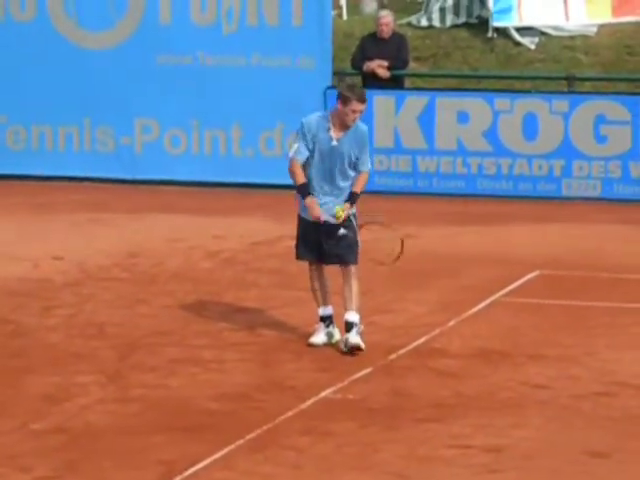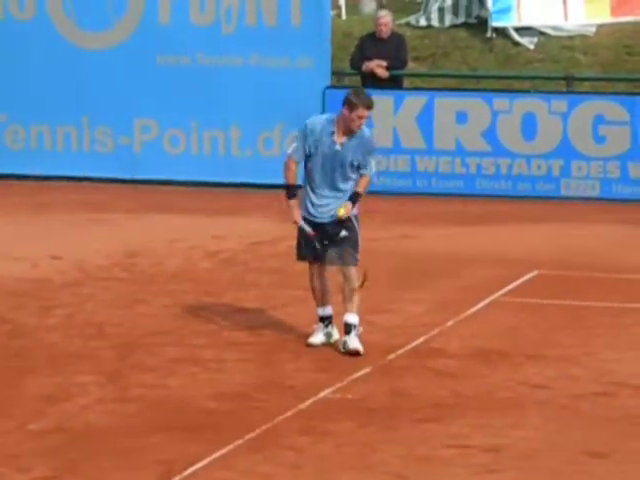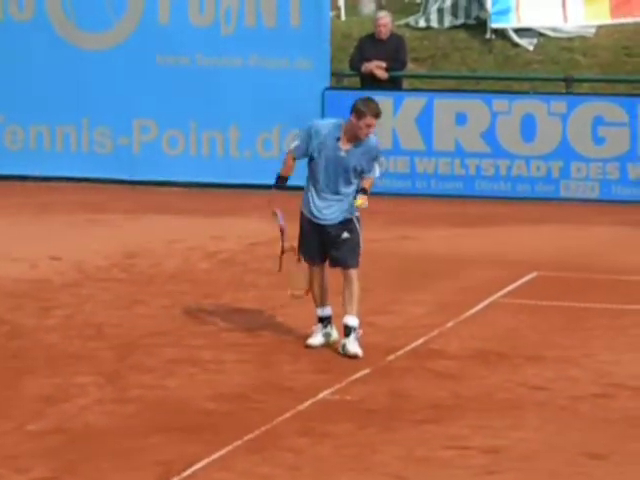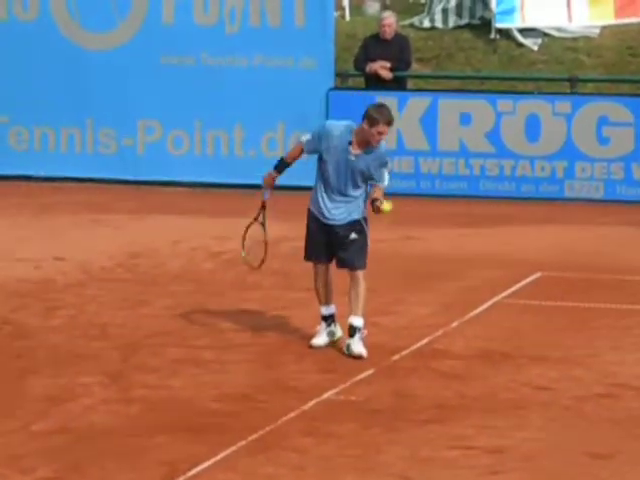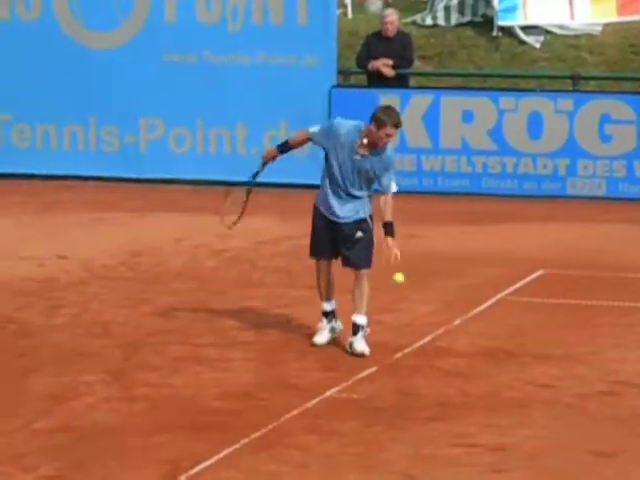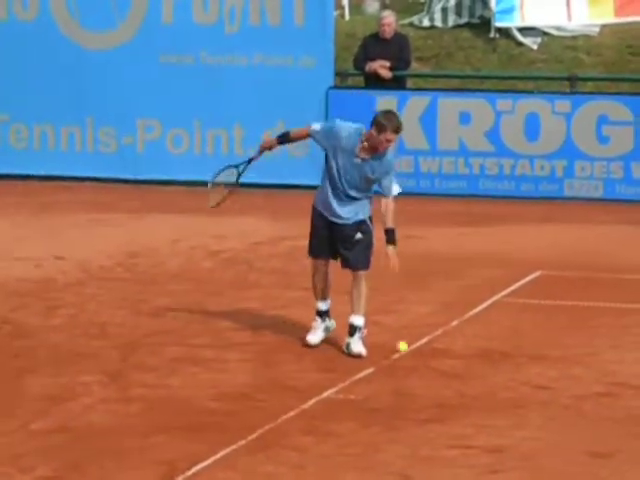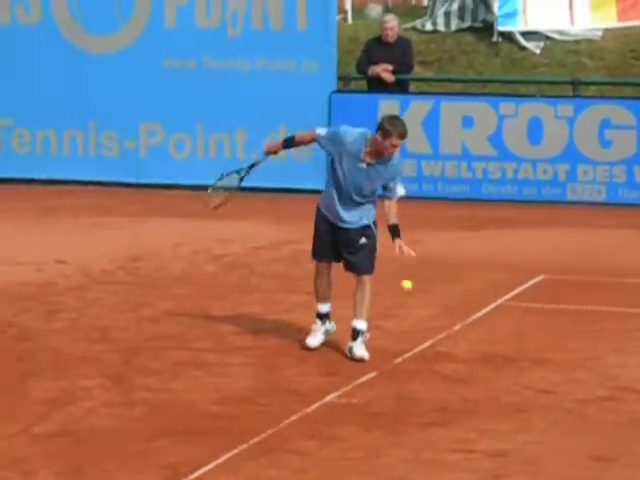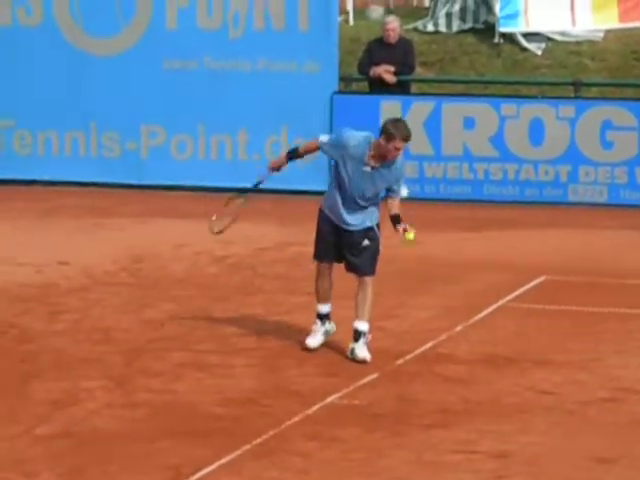
dt=0.1s
person 1, frame 1
left shoulder: (361, 133)
right shoulder: (309, 125)
left elbow: (363, 171)
right elbow: (295, 165)
left wrist: (351, 201)
right wrist: (309, 200)
left hip: (342, 212)
right hip: (311, 210)
left knee: (349, 267)
right knee: (315, 266)
left ankle: (352, 330)
right ankle: (326, 324)
person 1, frame 2
left shoulder: (365, 139)
right shoulder: (314, 127)
left elbow: (366, 173)
right elbow: (293, 162)
left wrist: (353, 200)
right wrist: (292, 200)
left hip: (343, 212)
right hip: (311, 211)
left knee: (350, 268)
right knee: (315, 267)
left ankle: (351, 331)
right ankle: (326, 324)
person 1, frame 3
left shoulder: (371, 146)
right shoulder: (318, 130)
right elbow: (292, 156)
left wrist: (363, 194)
right wrist: (278, 188)
left hip: (345, 215)
right hip: (313, 212)
left knee: (350, 271)
right knee: (315, 267)
left ankle: (351, 334)
right ankle: (325, 325)
person 1, frame 4
left shoulder: (380, 154)
right shoulder: (331, 131)
left elbow: (378, 184)
right elbow: (300, 148)
left wrist: (377, 203)
right wrist: (276, 172)
left hip: (352, 217)
right hip: (320, 212)
left knee: (357, 272)
right knee: (320, 267)
left ankle: (355, 334)
right ankle: (329, 324)
person 1, frame 5
left shoulder: (386, 157)
right shoulder: (339, 130)
left elbow: (386, 195)
right elbow: (307, 135)
left wrist: (389, 234)
right wrist: (278, 150)
left hip: (358, 215)
right hip: (326, 209)
left knee: (361, 271)
right knee: (323, 263)
left ankle: (358, 332)
right ankle: (330, 320)
person 1, frame 6
left shoulder: (386, 161)
right shoulder: (340, 132)
left elbow: (387, 199)
right elbow: (309, 131)
left wrist: (391, 243)
right wrist: (277, 141)
left hip: (357, 217)
right hip: (325, 210)
left knee: (359, 273)
right knee: (319, 263)
left ankle: (356, 333)
right ankle: (324, 318)
person 1, frame 7
left shoulder: (392, 165)
right shoulder: (345, 137)
left elbow: (391, 199)
right elbow: (314, 136)
left wrist: (396, 236)
right wrist: (282, 145)
left hip: (361, 221)
right hip: (329, 213)
left knee: (363, 277)
right knee: (322, 266)
left ankle: (358, 337)
right ankle: (323, 322)
person 1, frame 8
left shoulder: (396, 167)
right shoulder: (348, 141)
left elbow: (393, 196)
right elbow: (317, 145)
left wrist: (398, 221)
right wrist: (286, 158)
left hip: (364, 223)
right hip: (332, 216)
left knee: (365, 278)
right knee: (323, 267)
left ankle: (360, 339)
right ankle: (324, 321)
